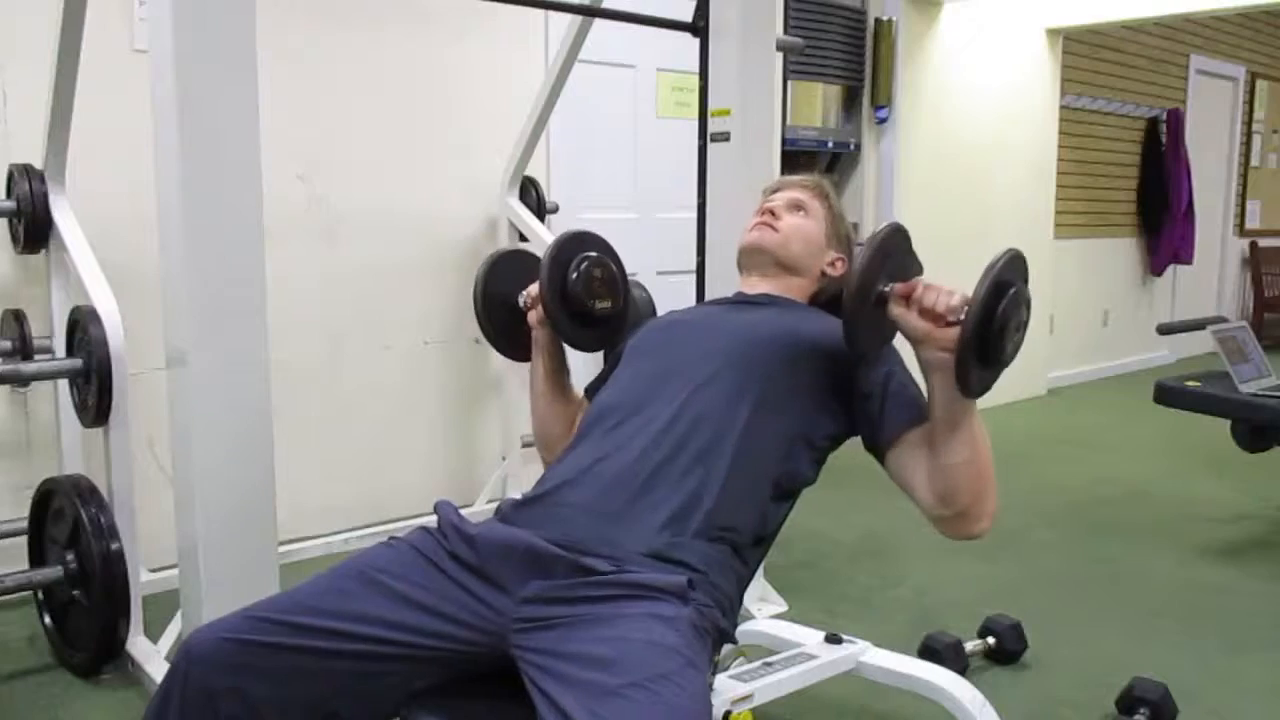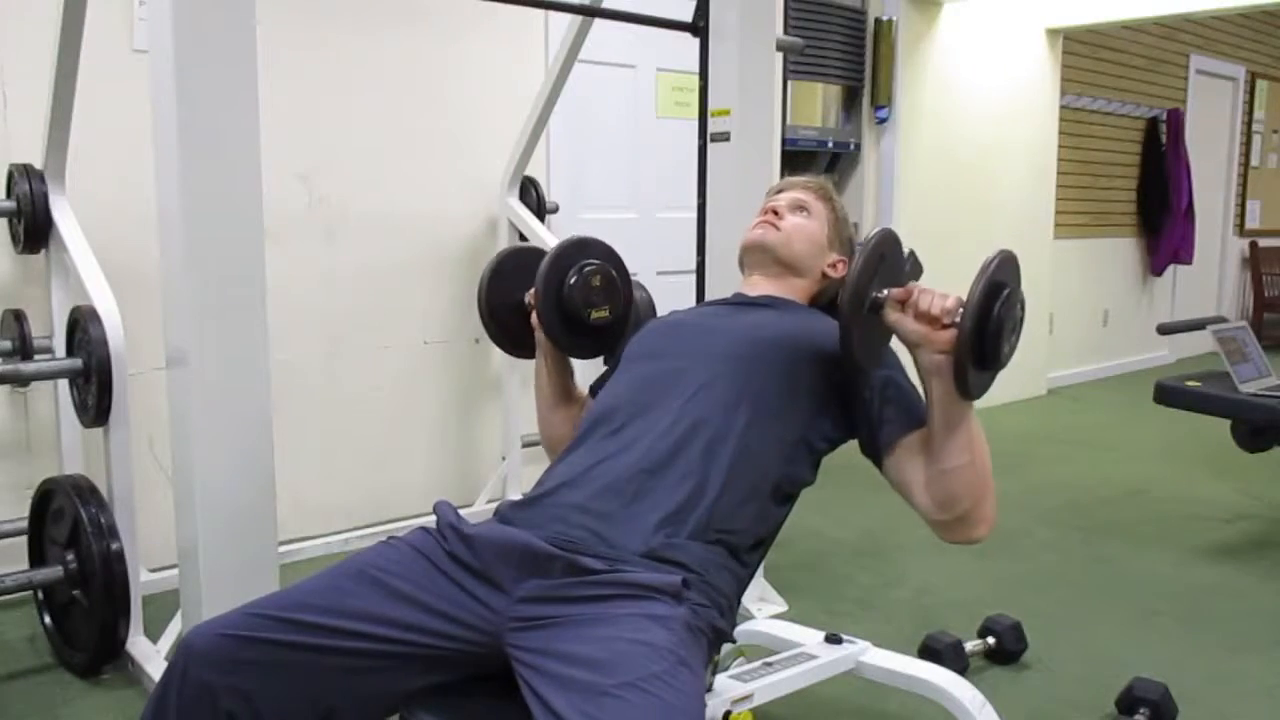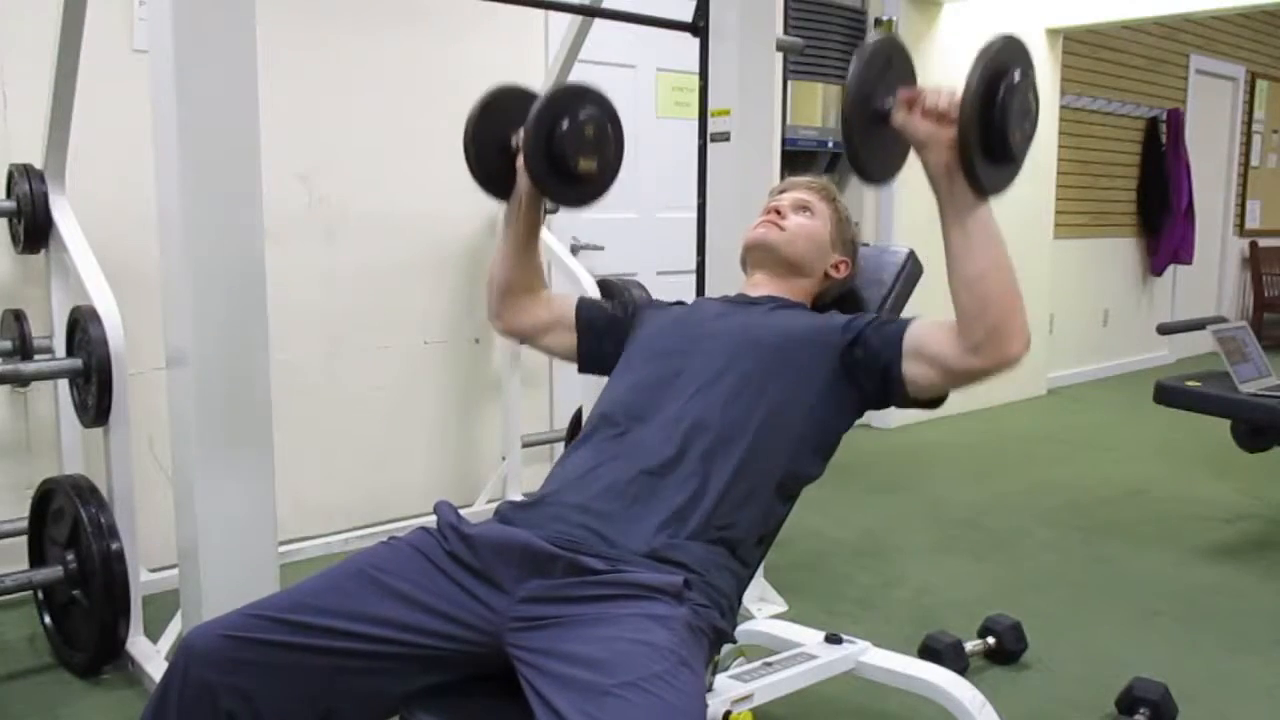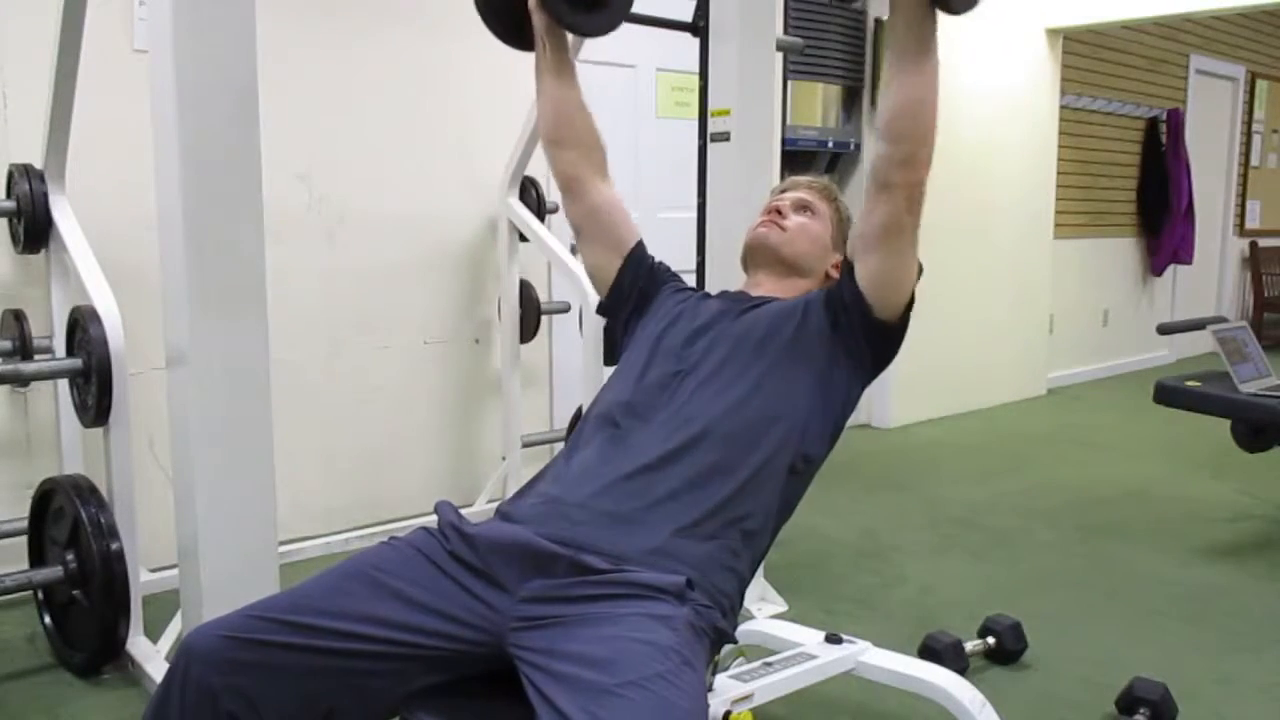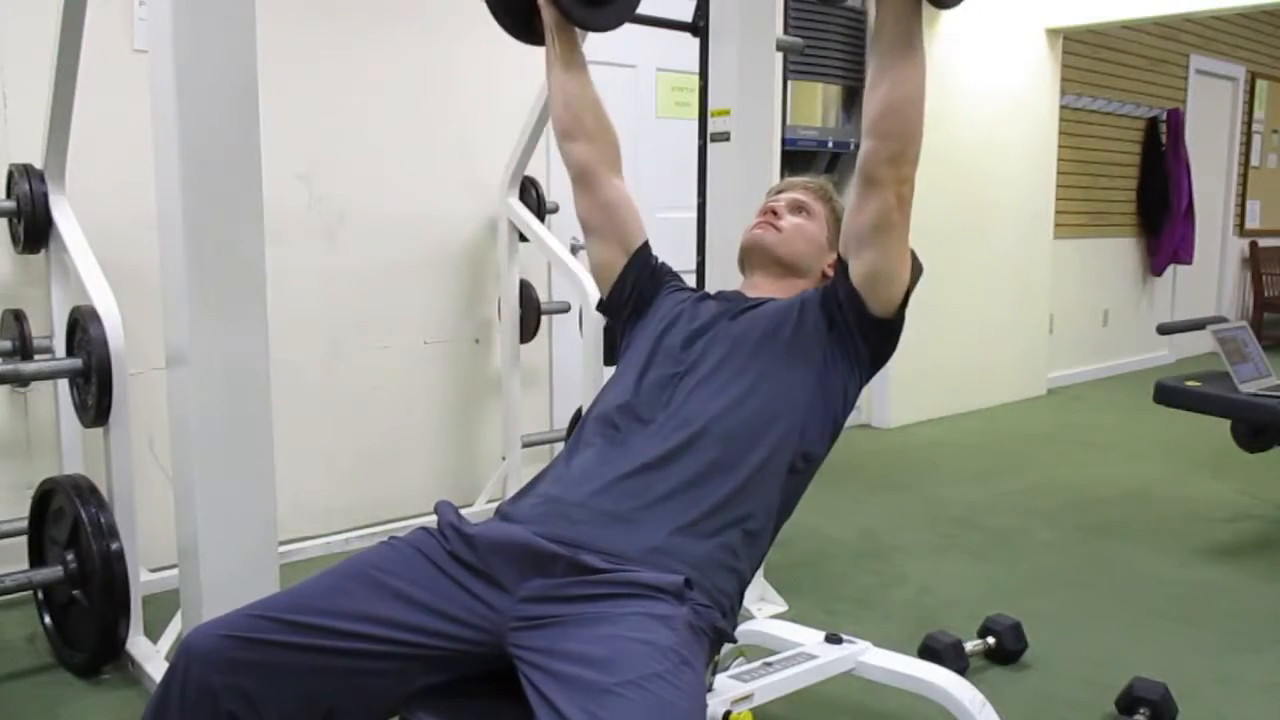
dt=0.4s
person 1, frame 1
left shoulder: (841, 347)
right shoulder: (660, 327)
left elbow: (961, 511)
left wrist: (946, 365)
right wrist: (546, 342)
left hip: (649, 593)
right hip: (499, 550)
person 1, frame 2
left shoulder: (840, 348)
right shoulder: (662, 327)
left elbow: (961, 516)
left wrist: (943, 370)
right wrist: (552, 345)
left hip: (645, 593)
right hip: (496, 550)
person 1, frame 3
left shoulder: (837, 344)
right shoulder: (660, 320)
left elbow: (991, 345)
right elbow: (515, 312)
left wrist: (947, 171)
right wrist: (530, 189)
left hip: (643, 596)
right hip: (498, 552)
person 1, frame 4
left shoulder: (833, 335)
right shoulder: (664, 304)
left elbow: (900, 178)
right elbow: (581, 174)
left hip: (642, 598)
right hip: (497, 549)
person 1, frame 5
left shoulder: (832, 333)
right shoulder: (662, 305)
left elbow: (887, 176)
right elbow: (591, 165)
left hip: (643, 597)
right hip: (499, 550)
